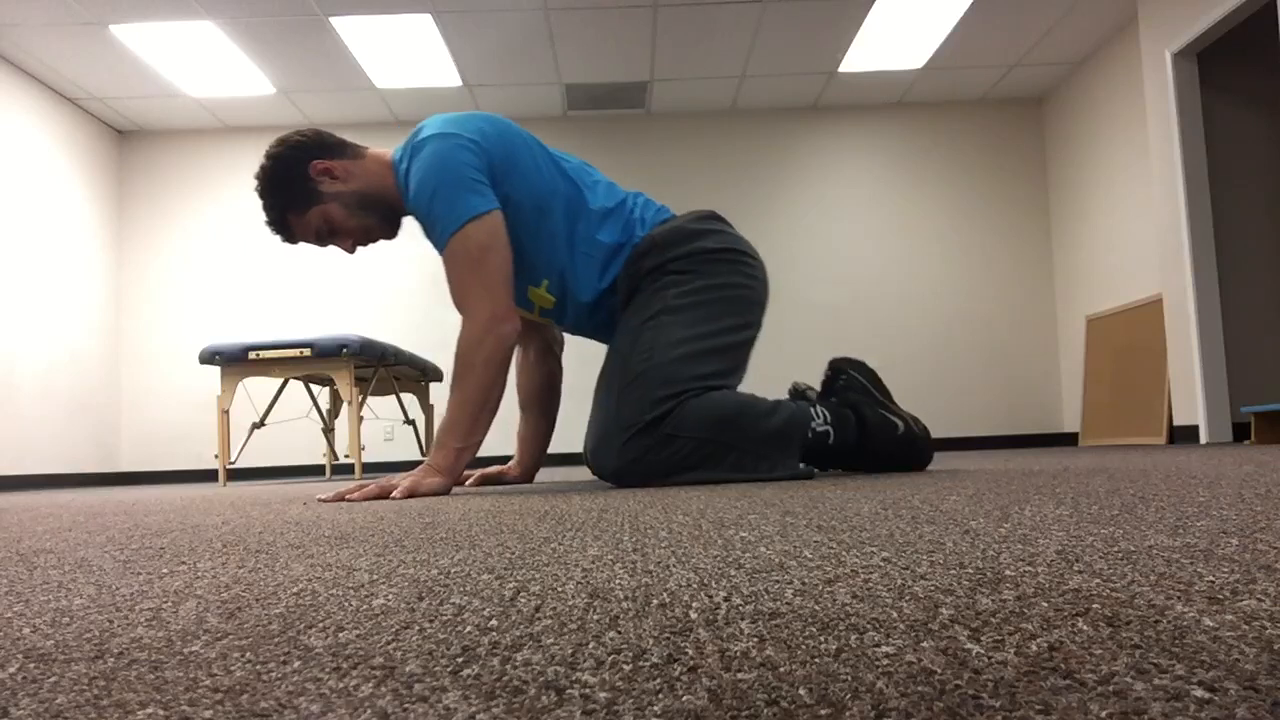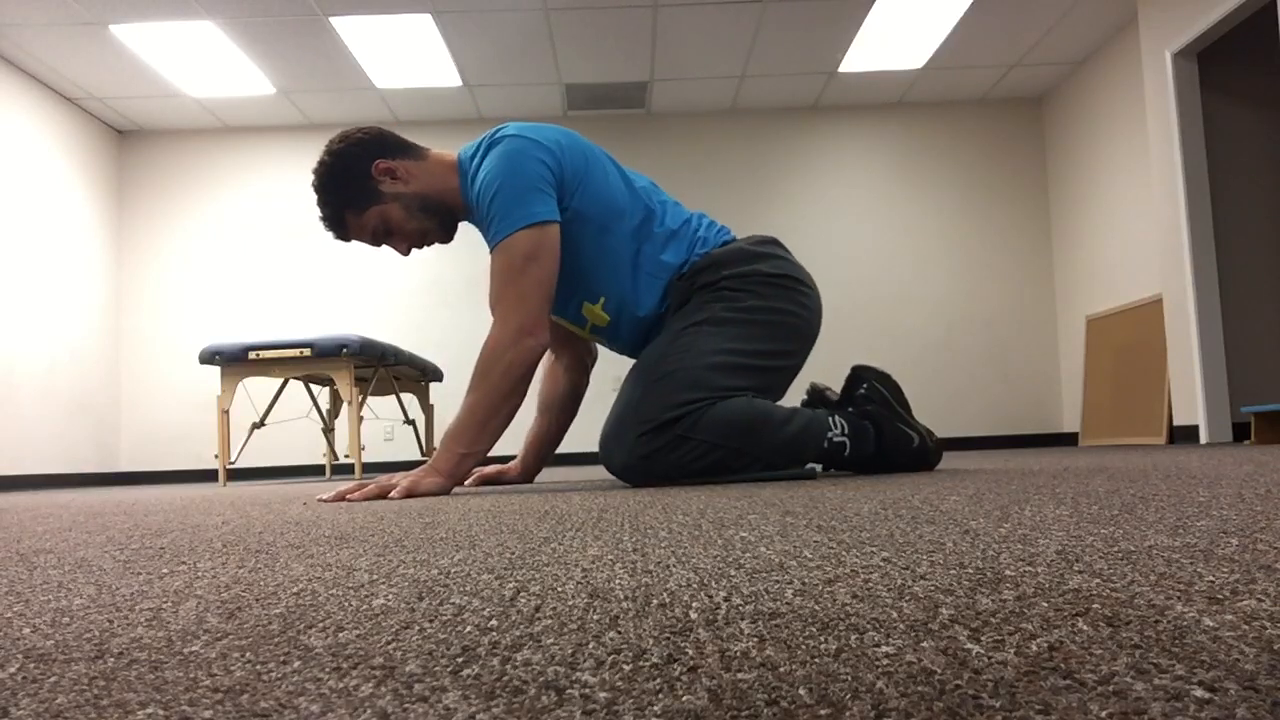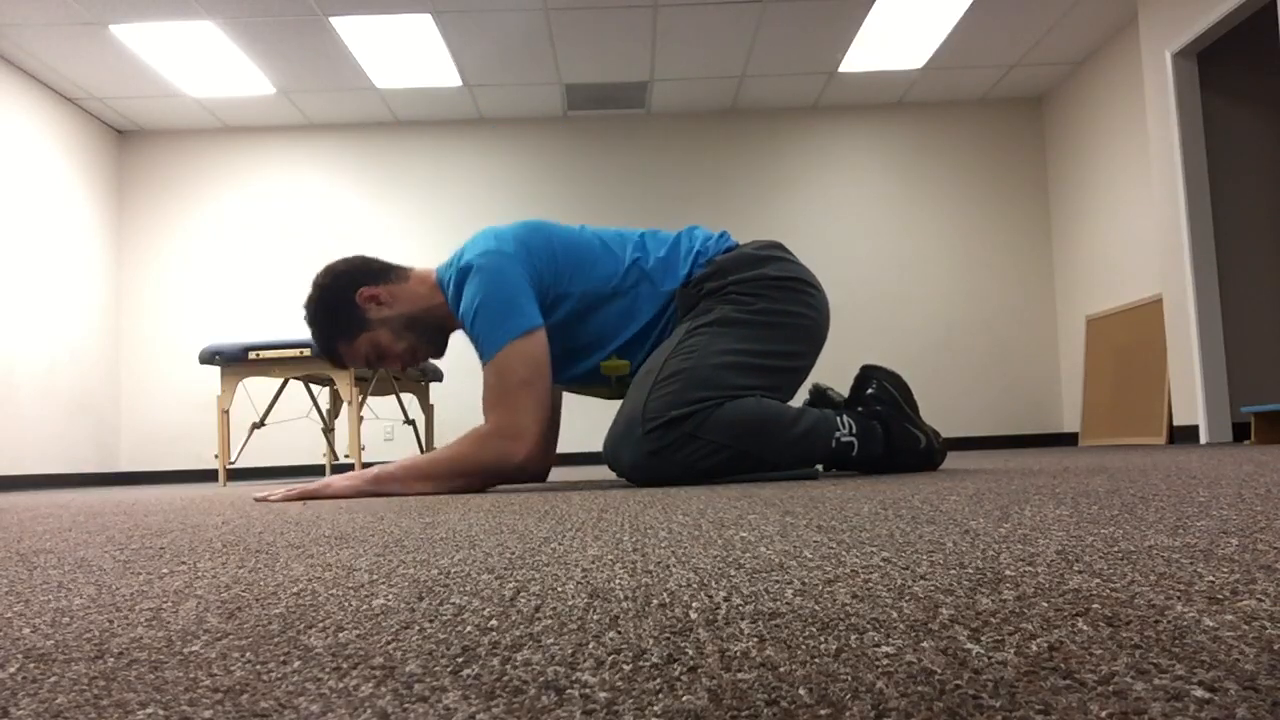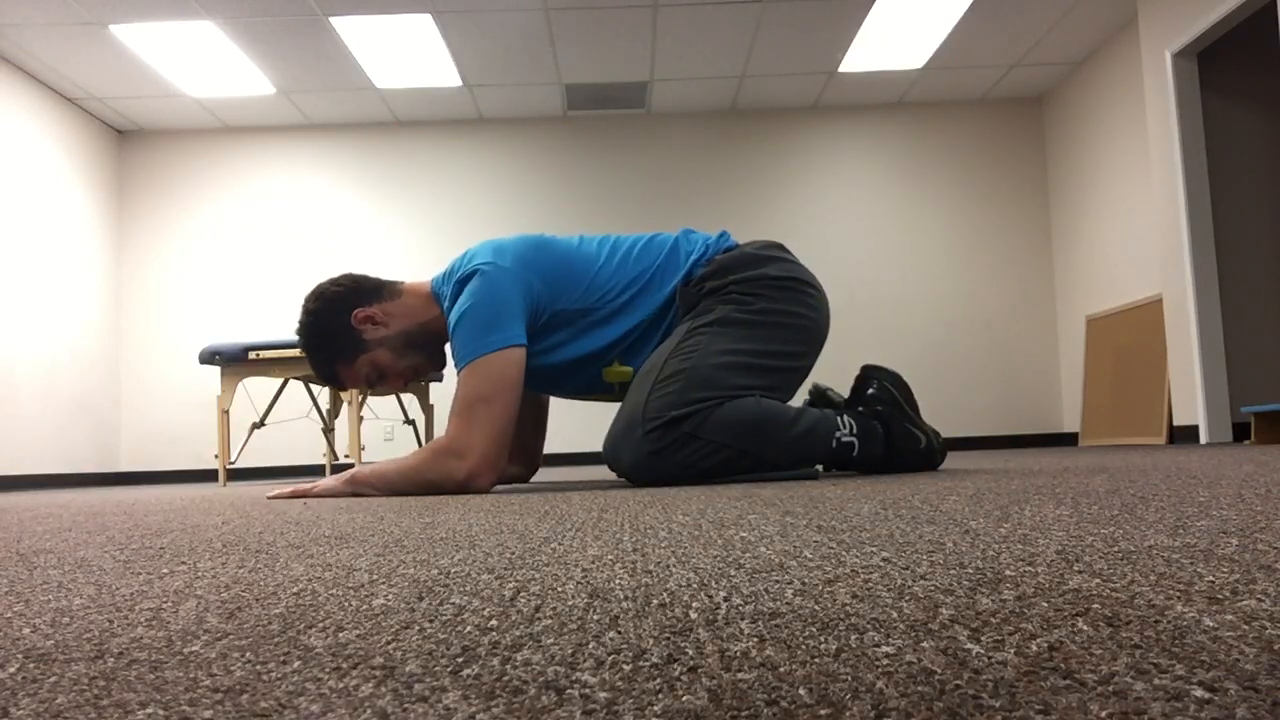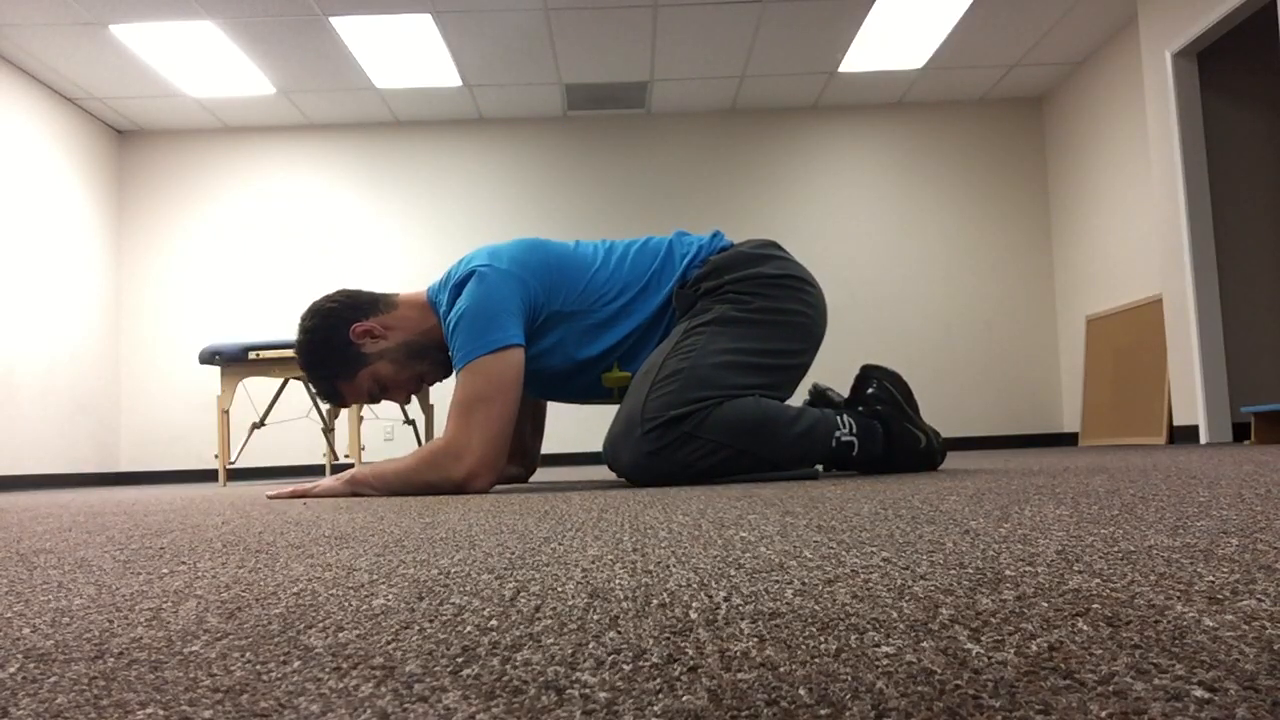
dt=1s
person 1, frame 1
left shoulder: (438, 157)
right shoulder: (447, 177)
left elbow: (492, 323)
right elbow: (537, 336)
left wrist: (442, 465)
right wrist: (525, 462)
left hip: (693, 268)
right hip: (670, 281)
left knee: (630, 449)
right knee: (621, 448)
left ankle: (838, 423)
right ankle: (814, 416)
person 1, frame 2
left shoulder: (508, 160)
right shoulder: (501, 195)
left elbow: (520, 335)
right elbow: (570, 353)
left wrist: (444, 467)
right wrist: (527, 465)
left hip: (747, 292)
right hip: (725, 301)
left knee: (640, 447)
right knee: (641, 447)
left ankle: (858, 432)
right ankle: (834, 420)
person 1, frame 3
left shoulder: (486, 271)
right shoulder: (506, 310)
left elbow: (515, 445)
right elbow: (531, 459)
left wrist: (374, 479)
right wrist: (391, 482)
left hip: (758, 293)
right hip: (739, 305)
left knee: (649, 447)
right knee: (636, 453)
left ankle: (862, 433)
right ankle: (841, 413)
person 1, frame 4
left shoulder: (482, 287)
right shoulder: (500, 311)
left elbow: (471, 463)
right elbow: (518, 460)
left wrist: (351, 480)
right wrist: (383, 478)
left hip: (757, 291)
right hip: (747, 299)
left knee: (647, 446)
right knee: (635, 454)
left ankle: (865, 431)
right ankle: (834, 414)
person 1, frame 5
left shoulder: (481, 293)
right shoulder: (492, 314)
left elbow: (470, 464)
right elbow: (516, 460)
left wrist: (351, 480)
right wrist: (382, 475)
left hip: (756, 290)
right hip: (745, 297)
left knee: (645, 446)
right knee: (642, 452)
left ankle: (865, 430)
right ankle: (837, 416)
